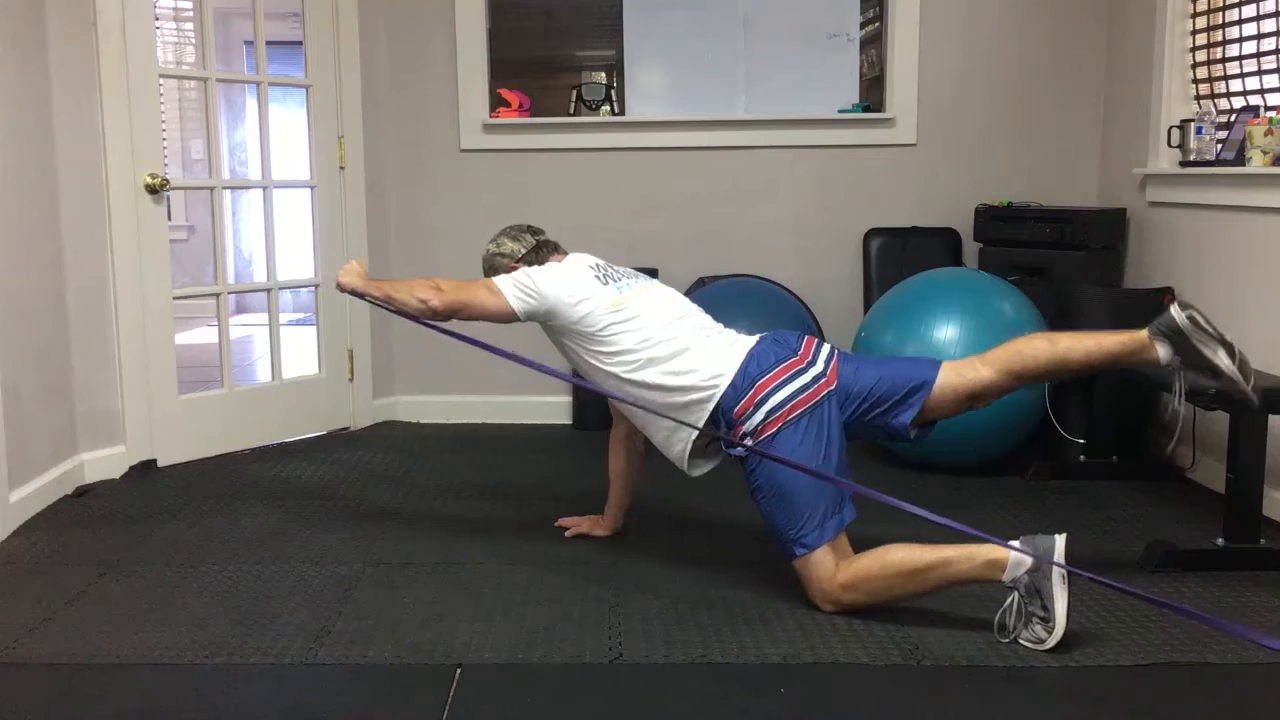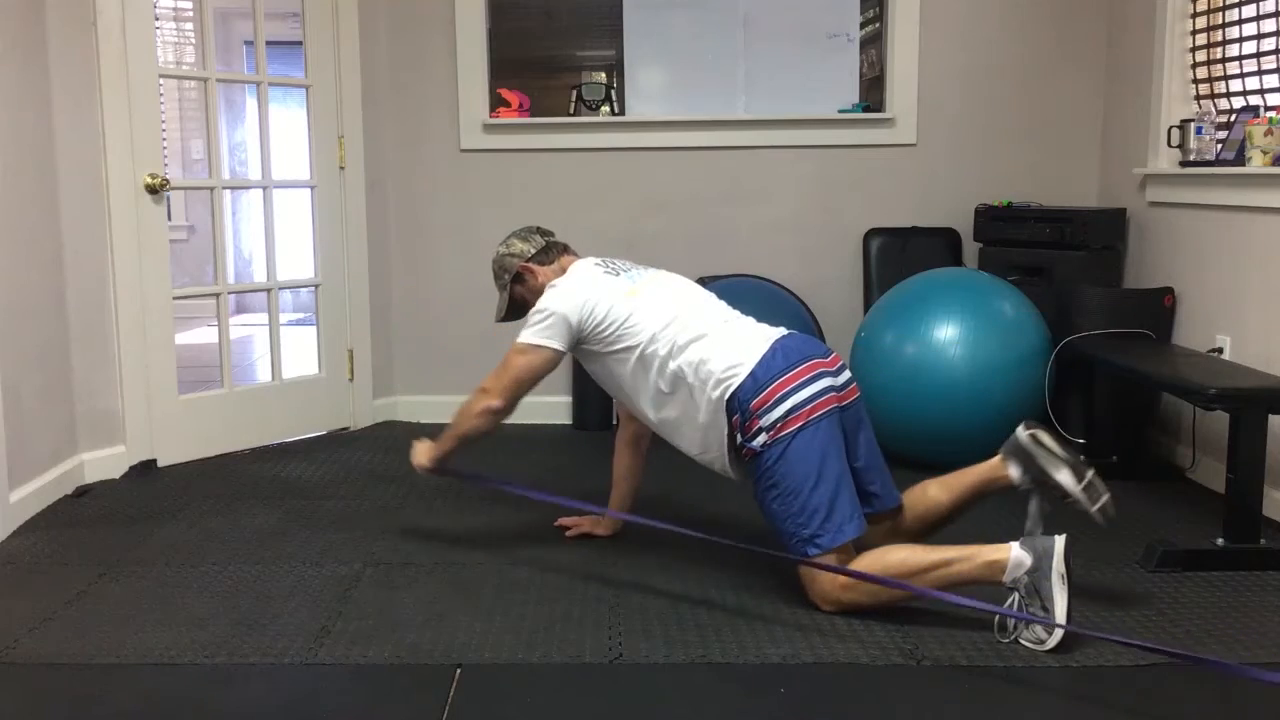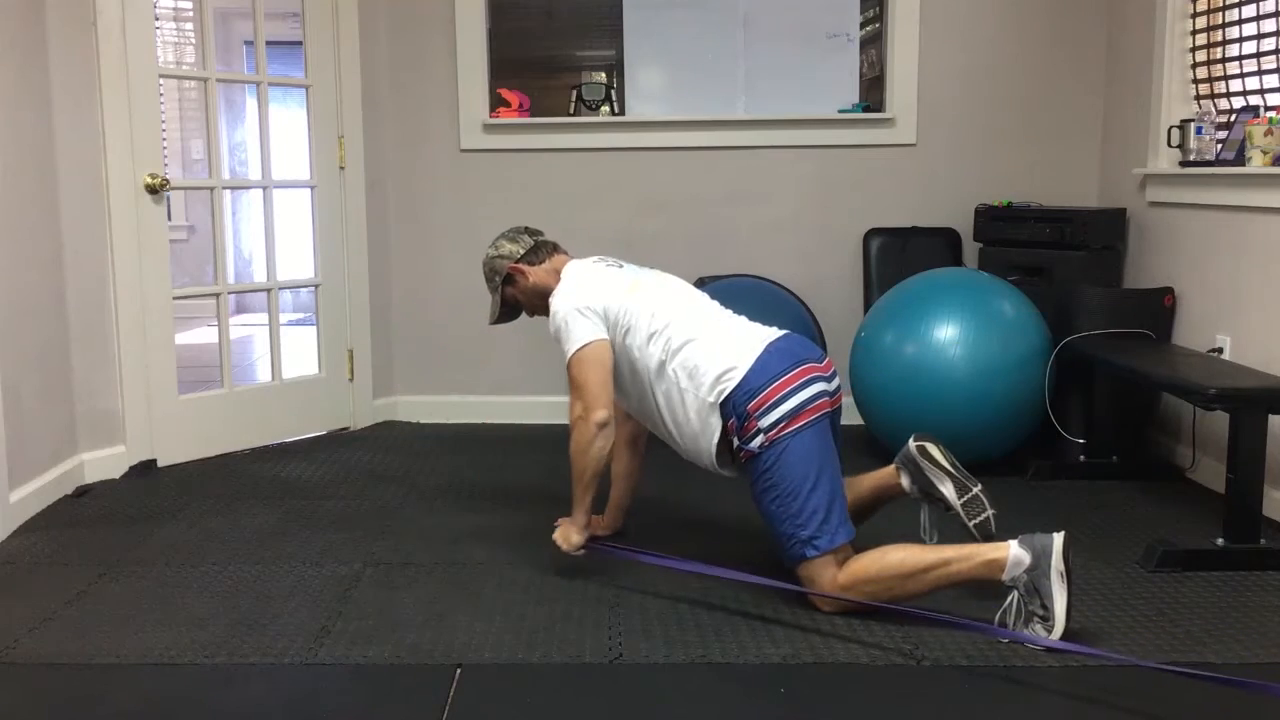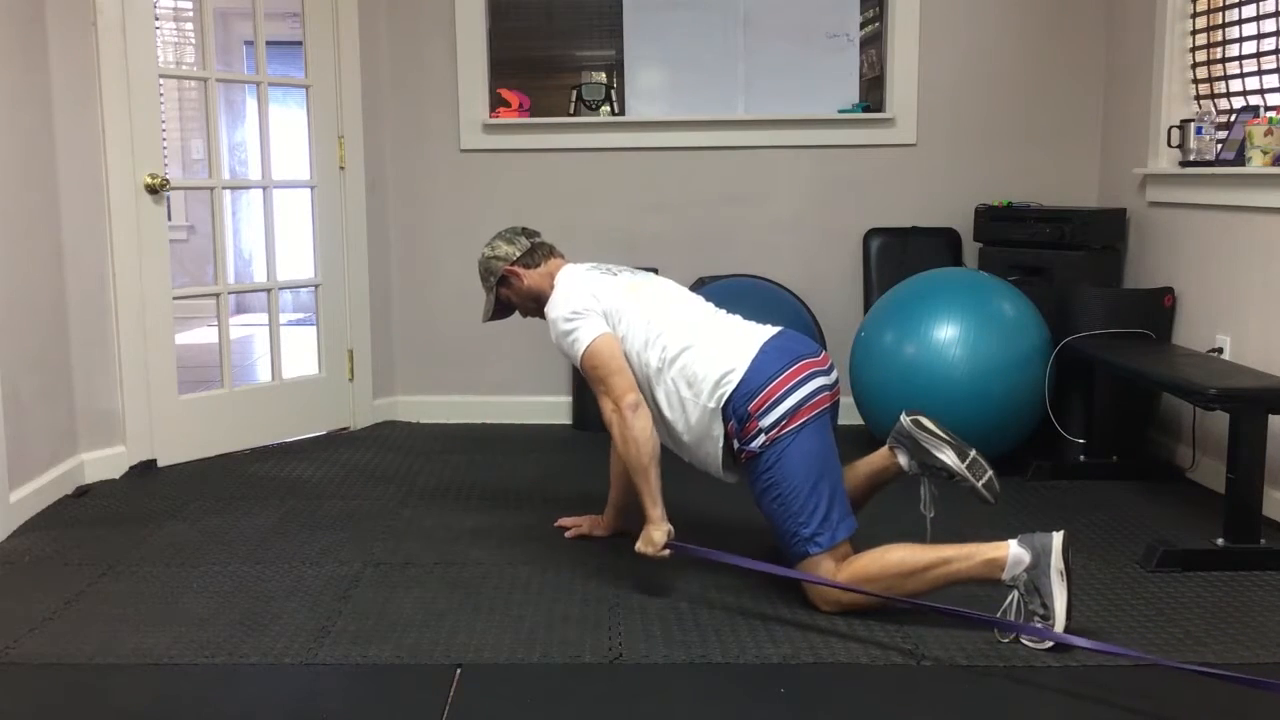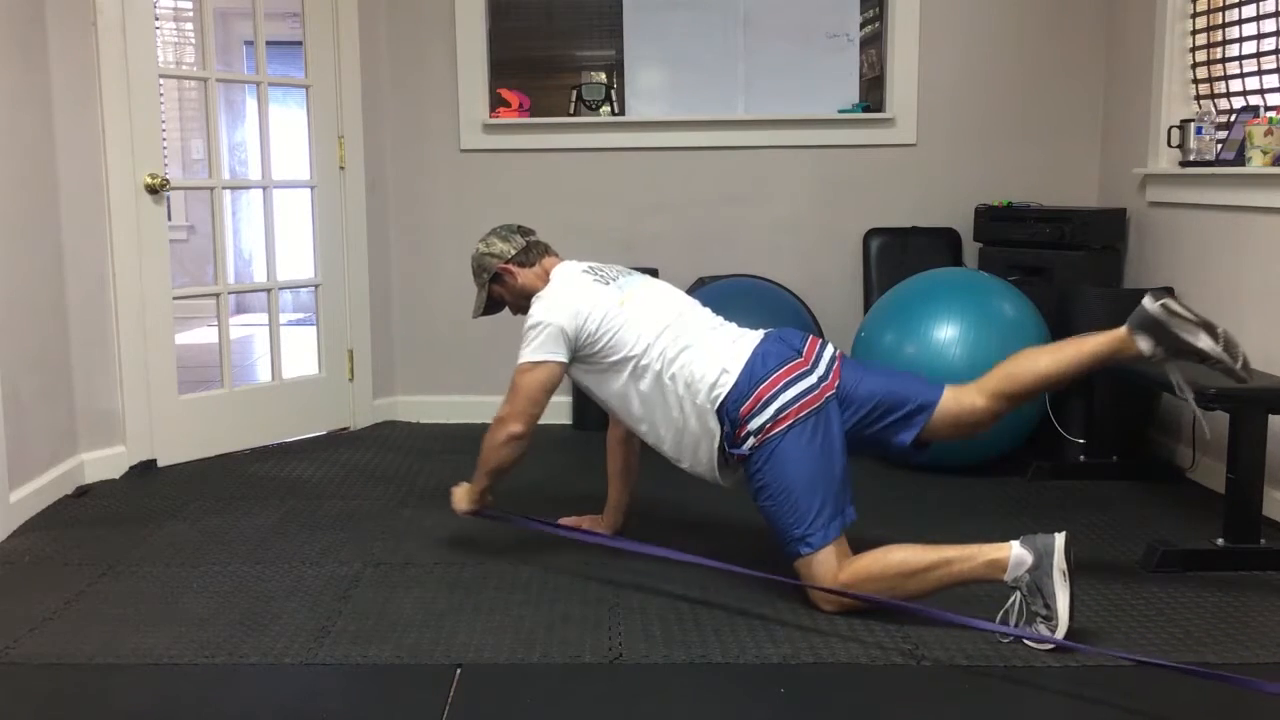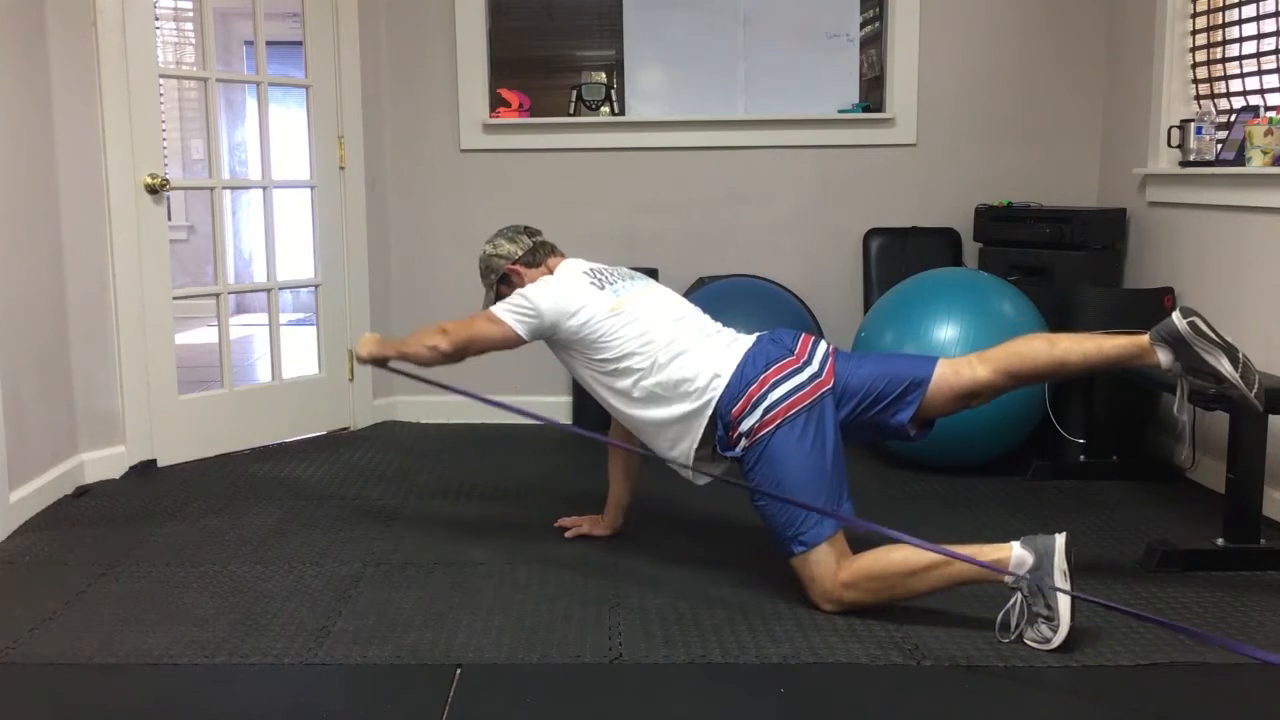
dt=0.7s
person 1, frame 1
left shoulder: (550, 286)
right shoulder: (604, 282)
left elbow: (438, 301)
right elbow: (629, 418)
left wrist: (366, 284)
right wrist: (609, 517)
left hip: (768, 407)
right hip: (799, 364)
left knee: (834, 581)
right knee: (980, 375)
left ankle: (1013, 560)
right ankle: (1160, 340)
person 1, frame 2
left shoulder: (565, 299)
right shoulder: (619, 283)
left elbow: (494, 400)
right elbow: (634, 420)
left wrist: (436, 450)
right wrist: (609, 517)
left hip: (777, 405)
right hip: (812, 368)
left knee: (836, 585)
right knee: (889, 527)
left ankle: (1016, 560)
right ankle: (1011, 464)
person 1, frame 3
left shoulder: (571, 300)
right shoulder: (607, 278)
left elbow: (597, 419)
right elbow: (633, 417)
left wrist: (579, 520)
right wrist: (612, 518)
left hip: (767, 405)
right hip: (797, 370)
left knee: (831, 584)
right knee: (807, 520)
left ankle: (1016, 557)
right ankle: (905, 475)
person 1, frame 4
left shoulder: (568, 306)
right shoulder: (603, 282)
left elbow: (627, 410)
right elbow: (631, 411)
left wrist: (654, 518)
right wrist: (609, 519)
left hip: (767, 403)
right hip: (795, 362)
left knee: (830, 583)
right knee: (791, 525)
left ankle: (1016, 557)
right ankle: (898, 453)
person 1, frame 5
left shoulder: (553, 310)
right shoulder: (604, 281)
left elbow: (514, 426)
right elbow: (626, 413)
left wrist: (476, 491)
right wrist: (612, 517)
left hip: (767, 412)
right hip: (797, 365)
left knee: (834, 582)
right knee: (980, 405)
left ankle: (1014, 558)
right ankle: (1141, 333)
person 1, frame 6
left shoulder: (551, 298)
right shoulder: (607, 278)
left elbow: (446, 343)
right elbow: (627, 410)
left wrist: (379, 349)
right wrist: (609, 517)
left hip: (761, 409)
right hip: (792, 360)
left knee: (835, 583)
right knee: (979, 375)
left ankle: (1015, 560)
right ankle: (1160, 343)
